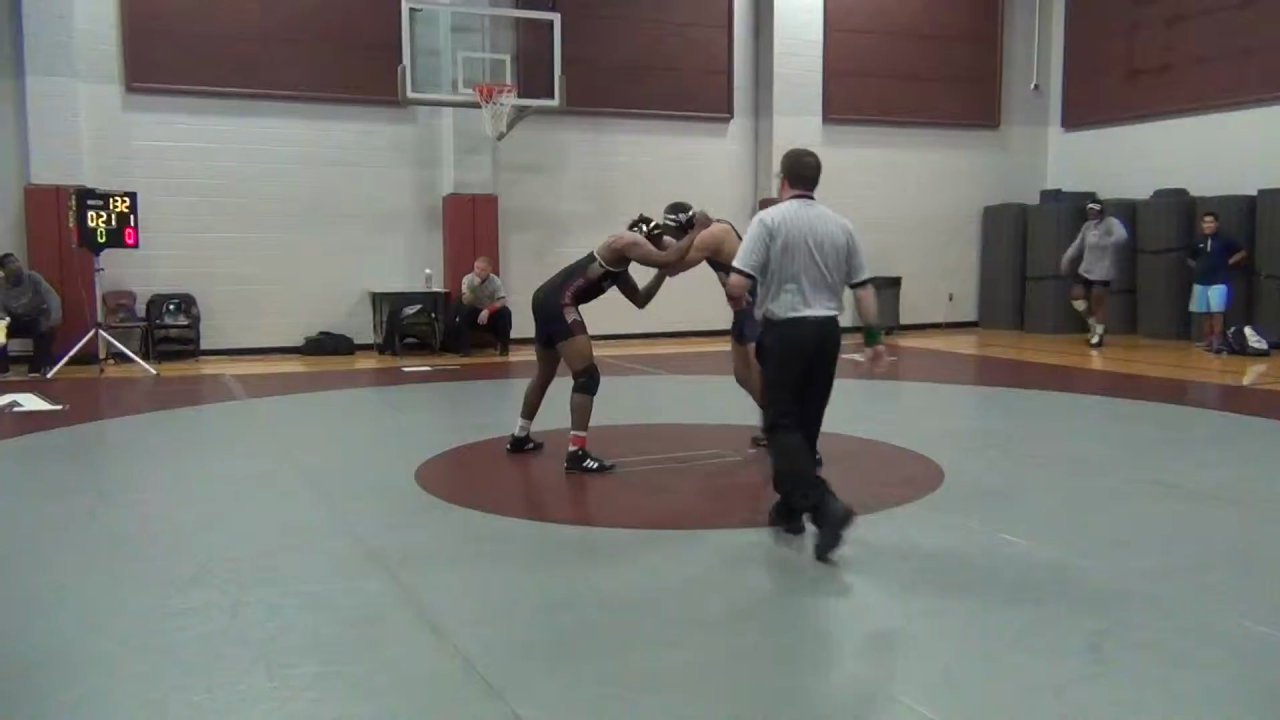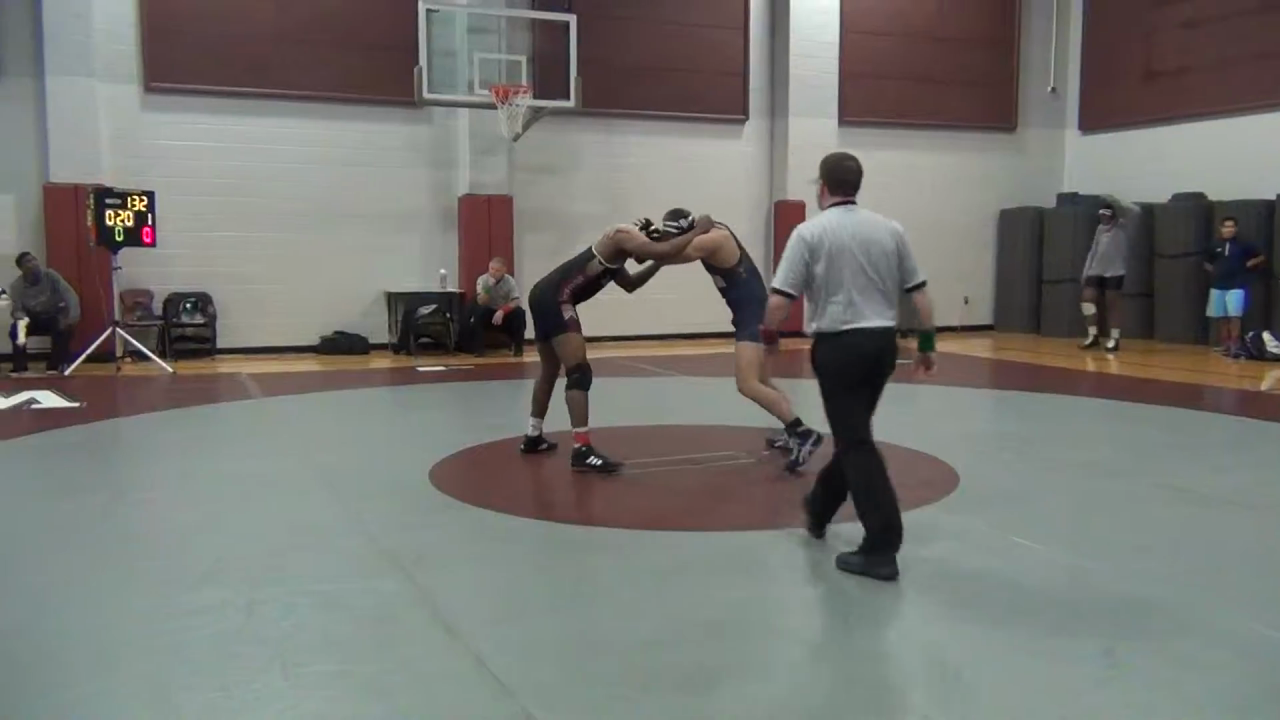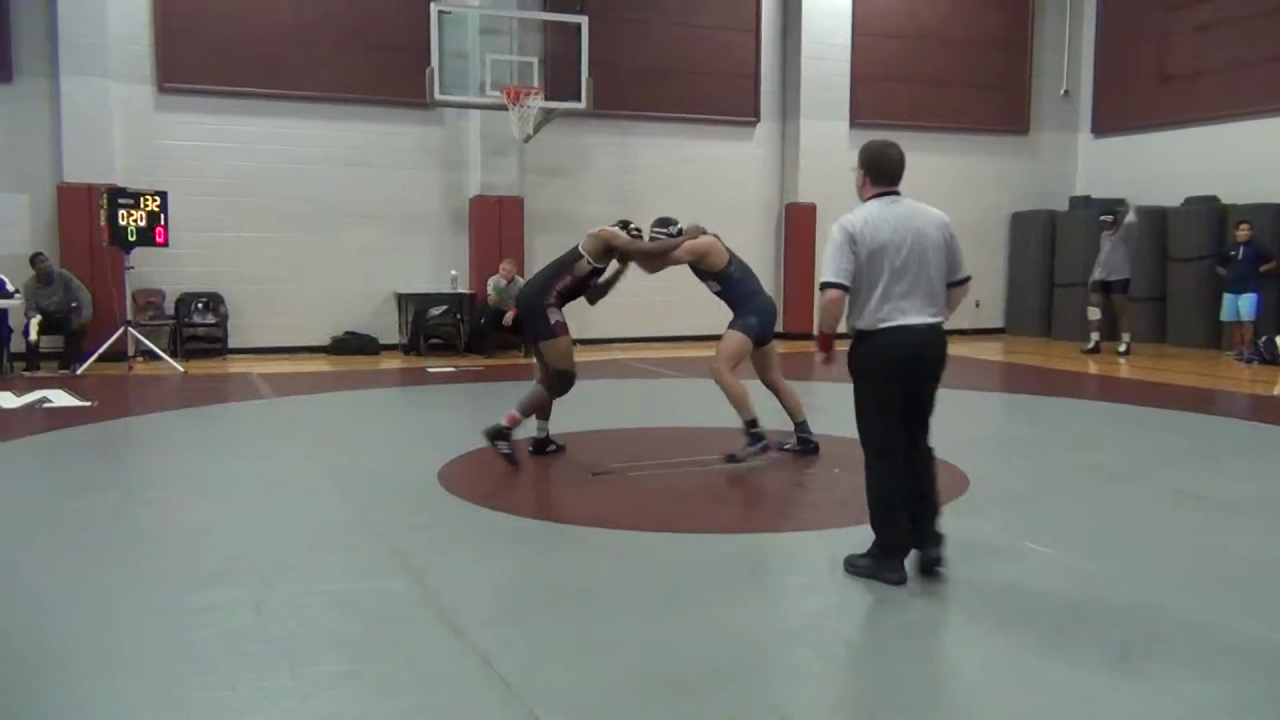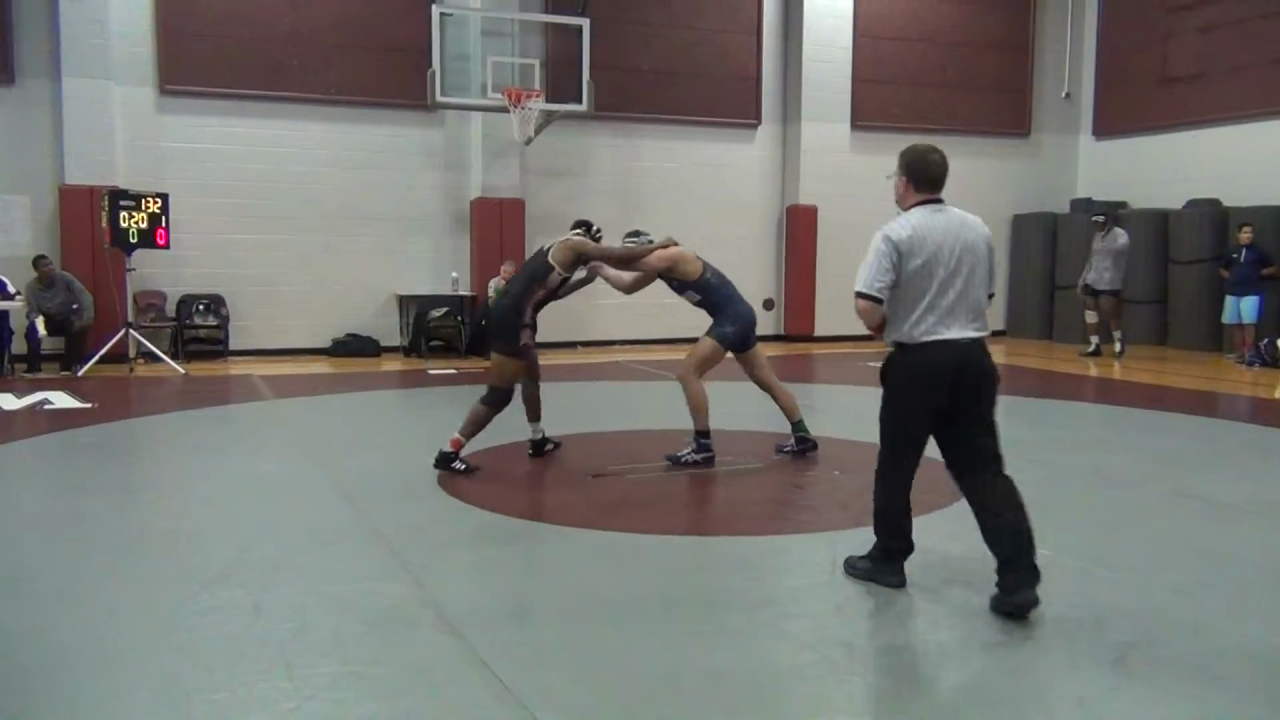
dt=0.2s
person 1, frame 1
left shoulder: (769, 220)
right shoulder: (841, 225)
left elbow: (738, 283)
right elbow: (863, 289)
left wrist: (736, 297)
right wrist: (873, 336)
left hip: (783, 333)
right hip: (826, 332)
left knee: (783, 427)
right knee: (805, 425)
left ankle: (825, 506)
right ankle: (789, 507)
person 1, frame 2
left shoulder: (810, 233)
right shoulder: (890, 229)
left elbow: (779, 301)
right elbow: (918, 292)
left wrist: (769, 333)
right wrist: (927, 342)
left hip: (839, 347)
right hip: (884, 343)
left knee: (857, 445)
right knee: (852, 434)
left ankle: (881, 546)
right ankle: (820, 509)
person 1, frame 3
left shoulder: (852, 225)
right shoulder: (937, 220)
left elbow: (833, 295)
right elbow: (959, 289)
left wrist: (824, 341)
left hip: (879, 347)
right hip: (928, 342)
left knee: (883, 451)
right knee: (915, 445)
left ankle: (887, 555)
right ankle: (927, 541)
person 1, frame 4
left shoulder: (896, 234)
right shoulder: (978, 230)
left elbow: (866, 305)
left wrist: (880, 325)
left hip: (918, 361)
right hip: (973, 358)
left knee: (896, 463)
right knee: (982, 467)
left ankle: (889, 558)
right ankle: (1018, 577)
person 2, frame 1
left shoulder: (619, 266)
right shoulder: (625, 242)
left elbow: (640, 300)
right elbow: (669, 259)
left wrist: (663, 273)
right wrist: (697, 232)
left hip: (548, 300)
right hip: (559, 303)
left knee: (544, 375)
right knee: (587, 376)
left ankle: (519, 437)
right ankle: (576, 453)
person 2, frame 2
left shoulder: (615, 254)
right shoulder: (623, 235)
left elbow: (629, 284)
right elbow: (663, 251)
left wrist: (657, 264)
right wrist: (697, 231)
left hip: (545, 296)
right hip: (556, 299)
left knee: (549, 371)
right knee: (579, 373)
left ankle: (533, 437)
right ankle: (582, 451)
person 2, frame 3
left shoulder: (597, 257)
right shoulder: (608, 237)
left elbow: (592, 297)
right elbow: (649, 250)
left wrist: (621, 270)
right wrist: (685, 238)
left hip: (530, 300)
right hip: (541, 303)
left knee: (550, 374)
right knee: (563, 377)
left ankle: (541, 438)
right ankle: (502, 430)
person 2, frame 4
left shoulder: (556, 250)
right shoulder: (576, 245)
left elbow: (550, 293)
right elbow: (621, 256)
left wrist: (585, 280)
right wrist: (658, 246)
left hip: (504, 310)
right hip: (515, 316)
left knee: (530, 374)
right knee: (500, 394)
left ankle: (538, 439)
right ankle: (449, 453)
person 3, frame 1
left shoulder: (713, 235)
right shoulder: (714, 230)
left elbow: (674, 268)
left hip: (758, 309)
right hip: (746, 308)
right knee: (744, 376)
person 3, frame 2
left shoulder: (711, 240)
right shoulder: (709, 234)
left elbow: (668, 258)
right elbow: (674, 253)
left hip: (753, 313)
right hip: (747, 313)
left knee: (747, 384)
right knee: (759, 380)
left ankle: (805, 434)
right ankle: (795, 435)
person 3, frame 3
left shoulder: (700, 245)
right shoulder: (693, 243)
left elbow: (654, 261)
right elbow: (652, 267)
left hip: (753, 310)
right hip: (756, 309)
left knee: (721, 370)
right knee: (773, 379)
left ankle: (755, 435)
right ankle: (805, 437)
person 3, frame 4
left shoulder: (671, 256)
right shoulder: (659, 264)
right elbow: (628, 286)
right wrist: (597, 268)
left hip: (731, 317)
right hip: (738, 315)
left knee: (688, 374)
right knee: (766, 380)
left ankle: (703, 445)
right ankle: (802, 437)
